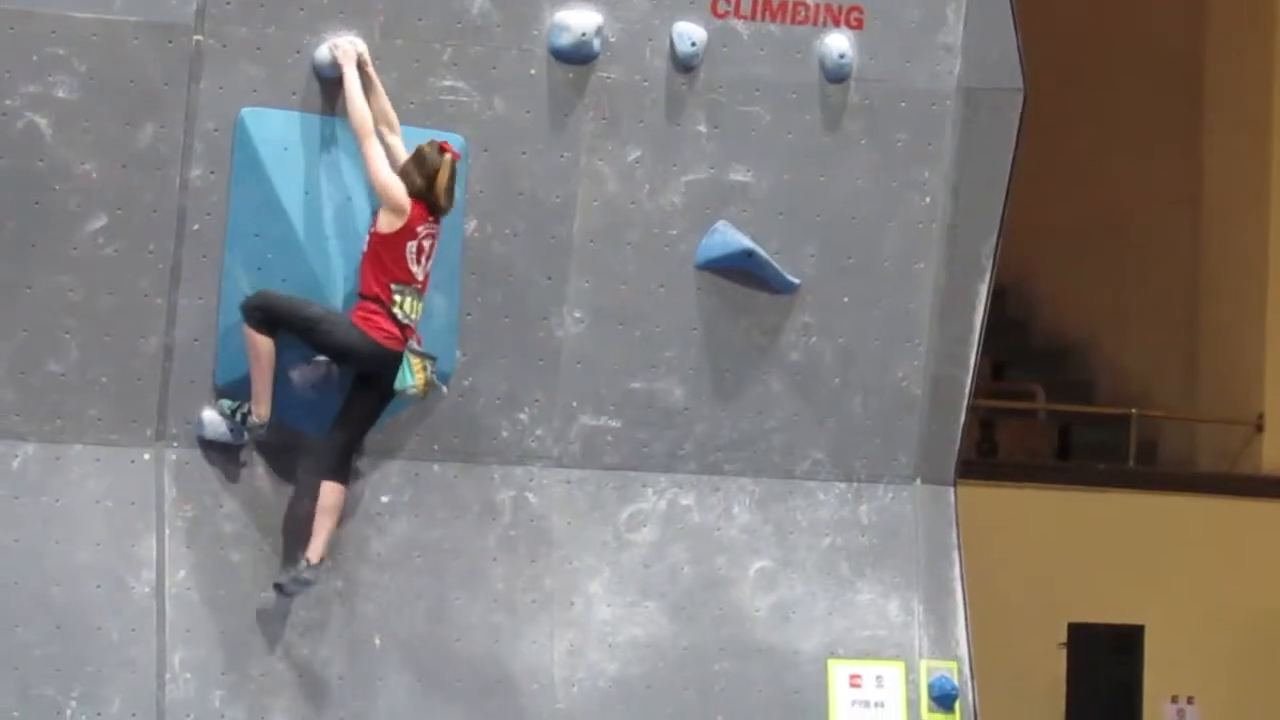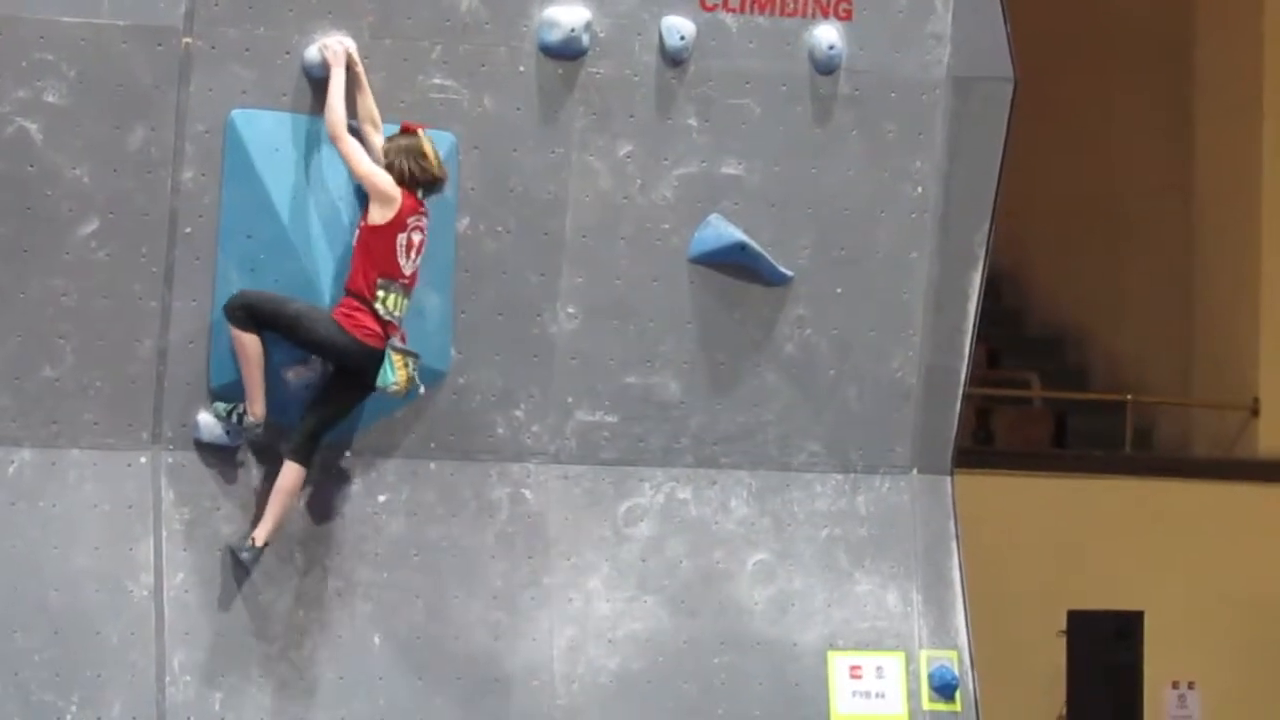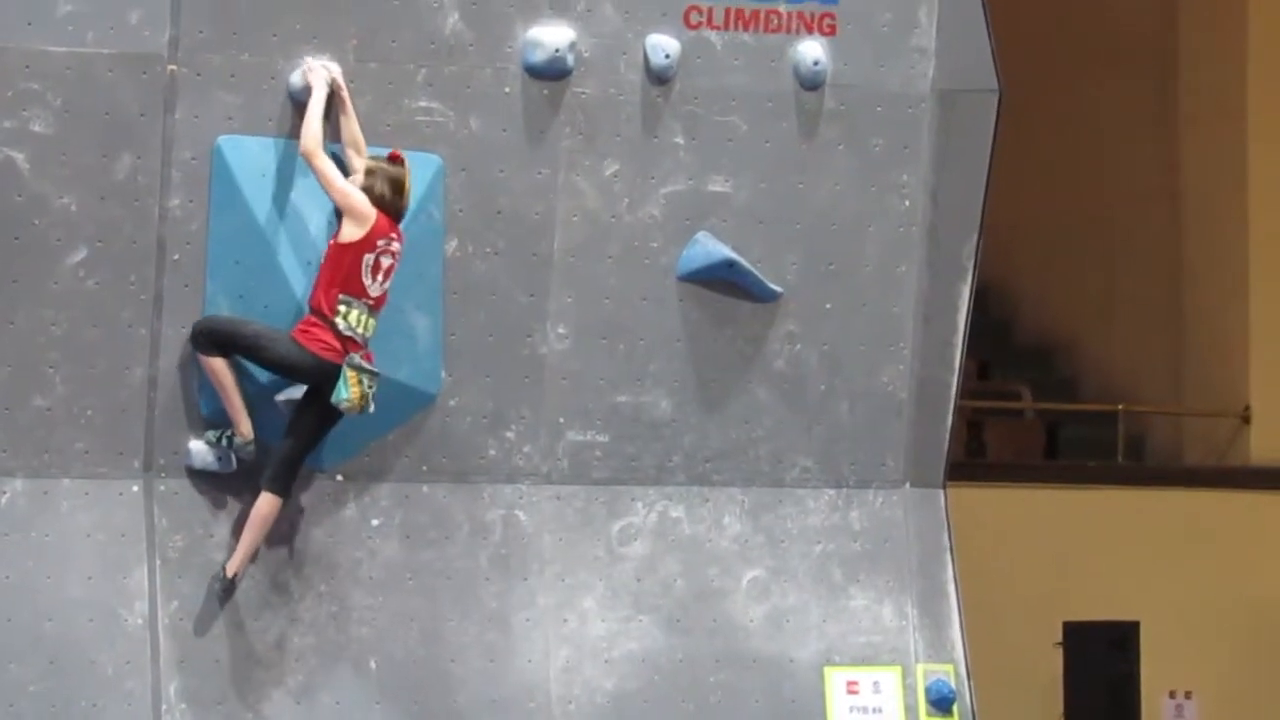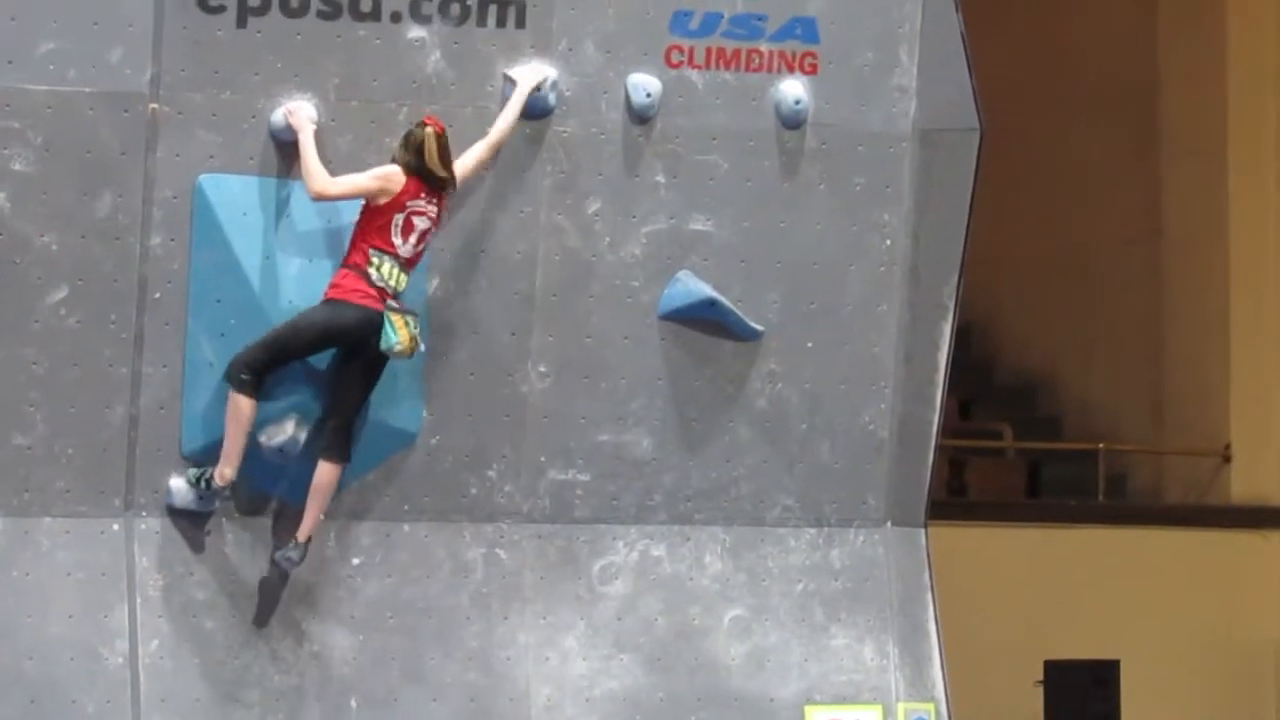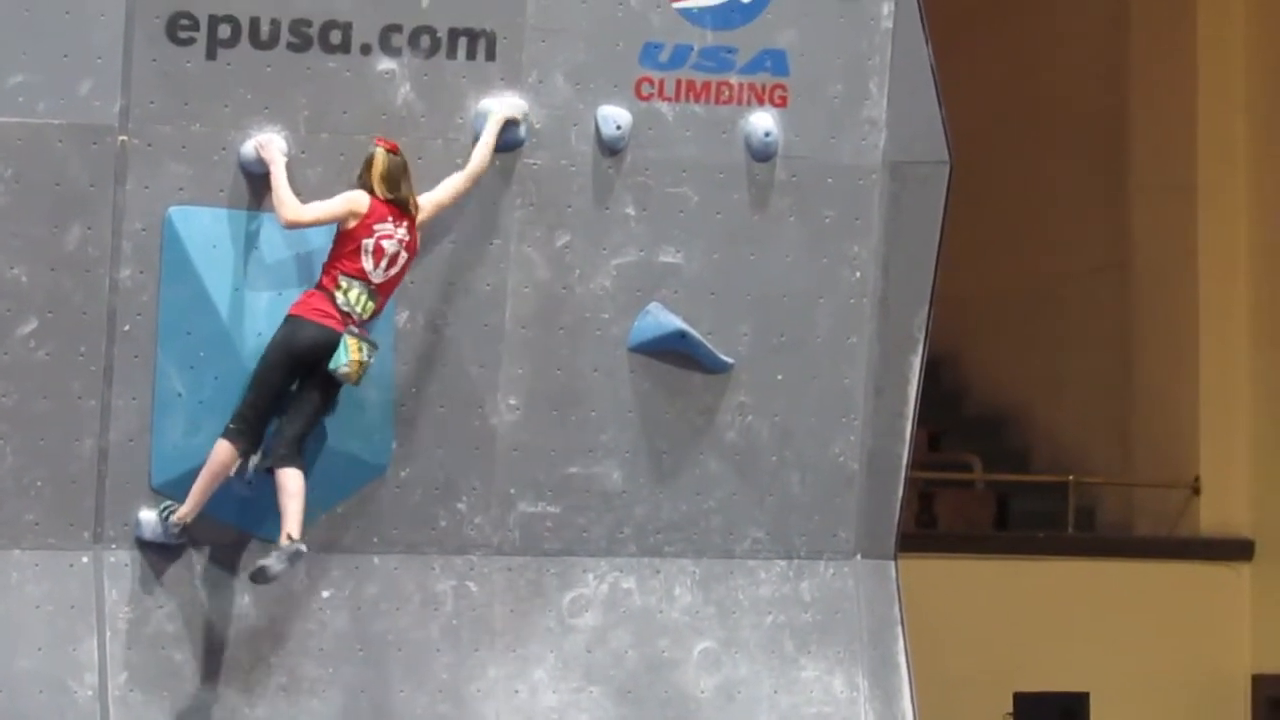
dt=1s
person 1, frame 1
left shoulder: (399, 204)
right shoulder: (429, 214)
left elbow: (368, 134)
right elbow: (389, 131)
left wrist: (349, 67)
right wrist: (368, 71)
left hip: (368, 341)
right hip: (397, 356)
left knee: (259, 307)
right knee: (336, 452)
left ankle: (254, 417)
right ankle: (309, 562)
person 1, frame 2
left shoulder: (389, 194)
right shoulder: (415, 205)
left elbow: (338, 134)
right elbow: (371, 130)
left wrist: (337, 69)
right wrist: (358, 71)
left hip: (353, 336)
right hip: (379, 351)
left knee: (242, 306)
right knee: (306, 433)
left ankle: (252, 414)
right ankle: (257, 540)
person 1, frame 3
left shoulder: (363, 213)
right shoulder: (391, 231)
left elbow: (311, 150)
right elbow: (358, 154)
left wrist: (320, 90)
right wrist: (341, 98)
left hip: (315, 353)
right hip: (349, 369)
left knee: (206, 331)
right knee: (283, 466)
left ankle: (241, 434)
right ankle: (232, 572)
person 1, frame 4
left shoulder: (393, 179)
right shoulder: (444, 189)
left elbow: (320, 188)
right elbow: (493, 139)
left wrist: (304, 130)
right wrist: (523, 87)
left hip: (348, 308)
right hip: (383, 323)
left knee: (245, 368)
right knee: (338, 432)
left ankle: (220, 479)
right ankle: (300, 542)
person 1, frame 5
left shoulder: (359, 204)
right shoulder: (417, 215)
left elbow: (291, 215)
right elbow: (473, 169)
left wrist: (275, 164)
right wrist: (498, 119)
left hip: (309, 326)
right hip: (347, 346)
left knee: (245, 424)
right knee: (286, 440)
left ankle: (177, 520)
right ankle: (291, 540)
